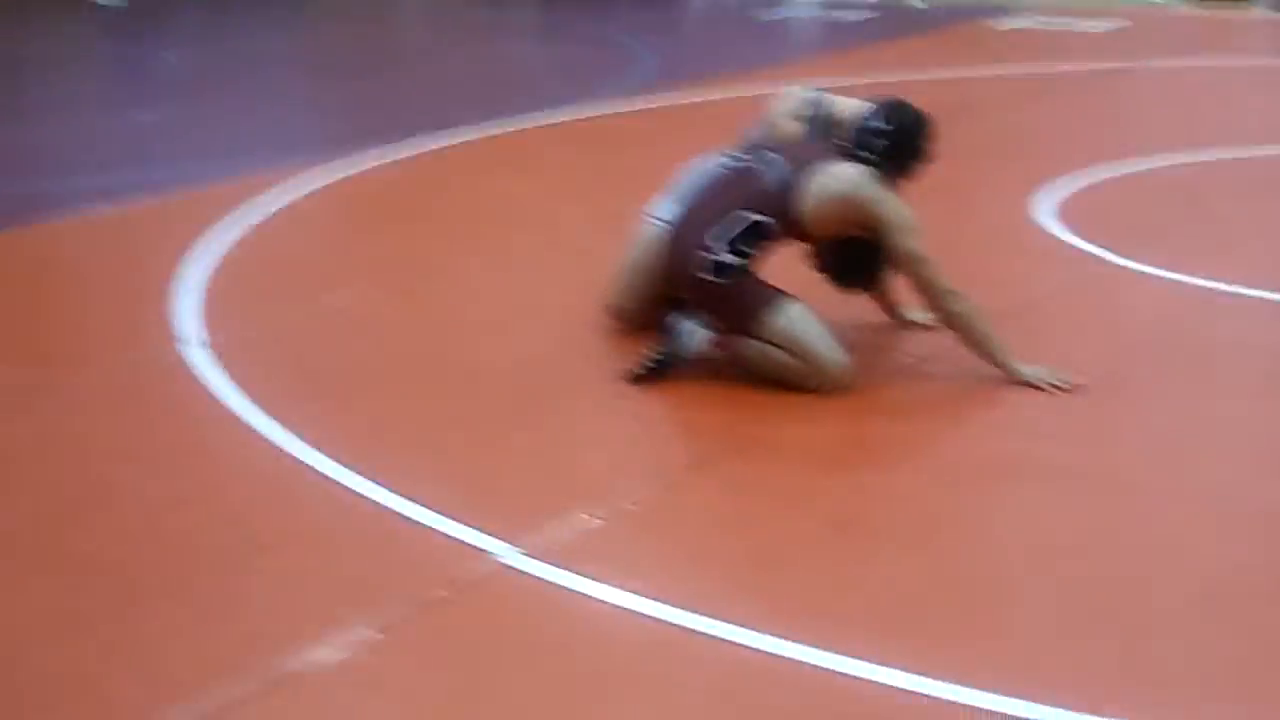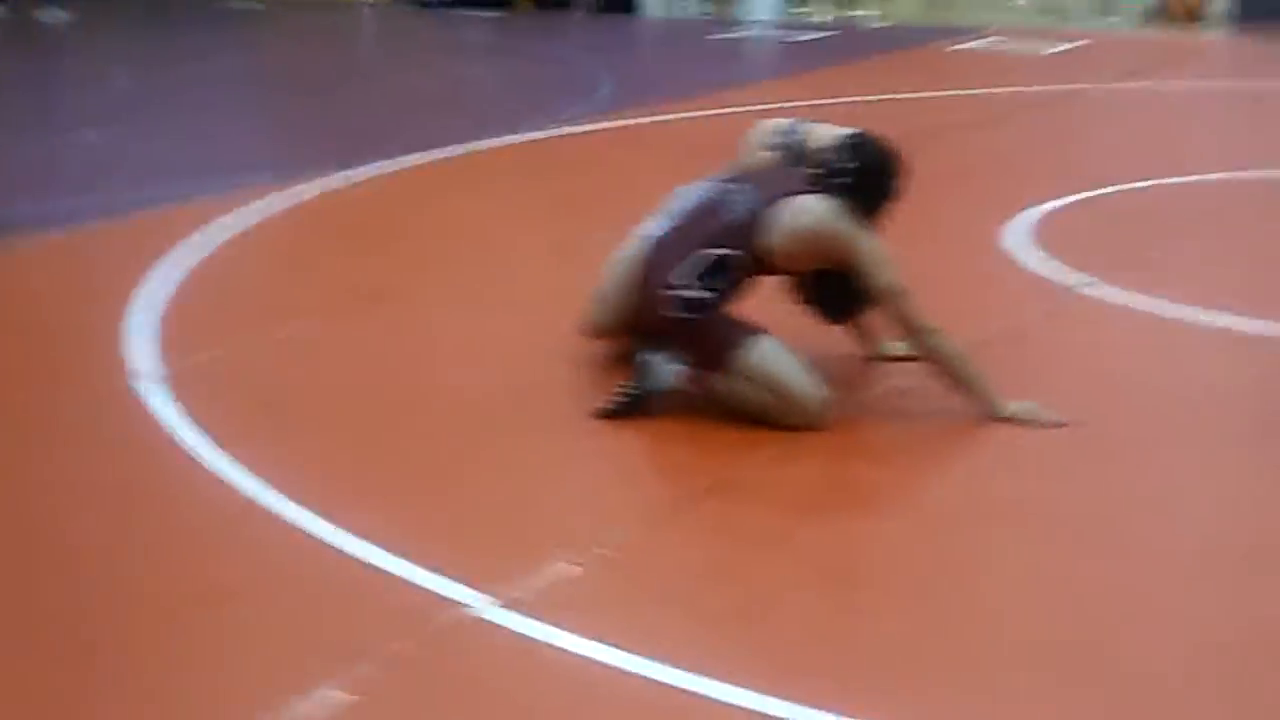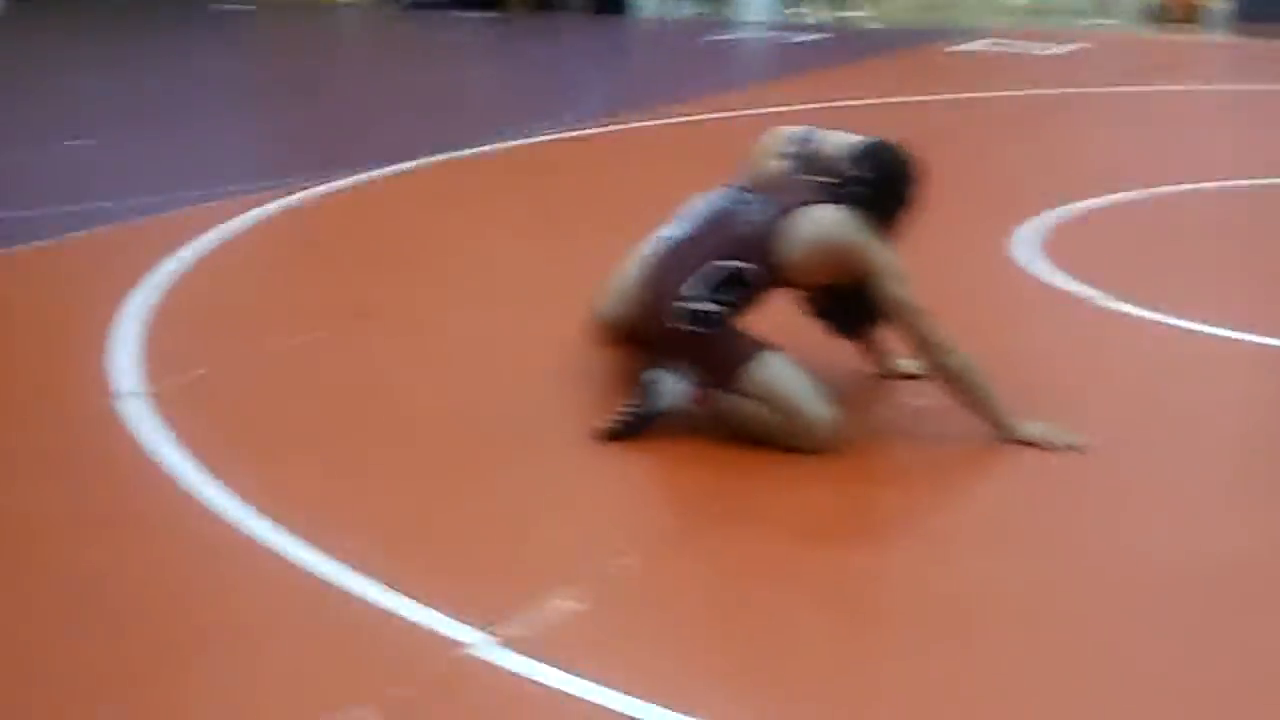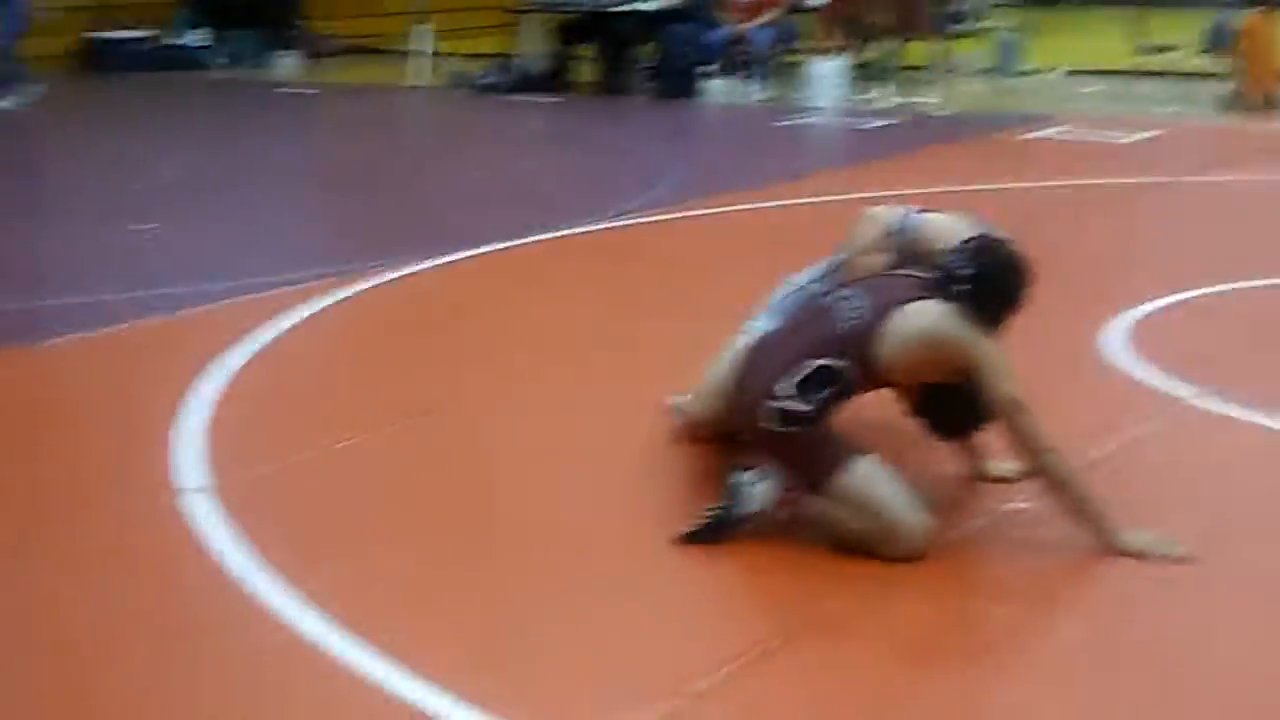
dt=0.3s
person 1, frame 1
left shoulder: (816, 139)
right shoulder: (880, 202)
right elbow: (943, 297)
right wrist: (1015, 368)
left hip: (687, 214)
right hip: (714, 261)
right knee: (832, 373)
right ankle: (706, 341)
person 1, frame 2
left shoulder: (784, 165)
right shoulder: (850, 234)
right elbow: (922, 334)
right wrist: (996, 405)
left hip: (661, 249)
right hip: (685, 297)
right knee: (809, 408)
right ankle: (679, 376)
person 1, frame 3
left shoulder: (798, 176)
right shoulder: (861, 245)
right elbow: (938, 352)
right wrist: (1010, 425)
right hip: (694, 311)
right knee: (820, 430)
right ankle: (685, 394)
person 1, frame 4
left shoulder: (901, 279)
right shoulder: (969, 344)
right elbow: (1041, 454)
left hip: (760, 359)
right hip: (783, 411)
right knee: (911, 537)
right ankle: (770, 493)
